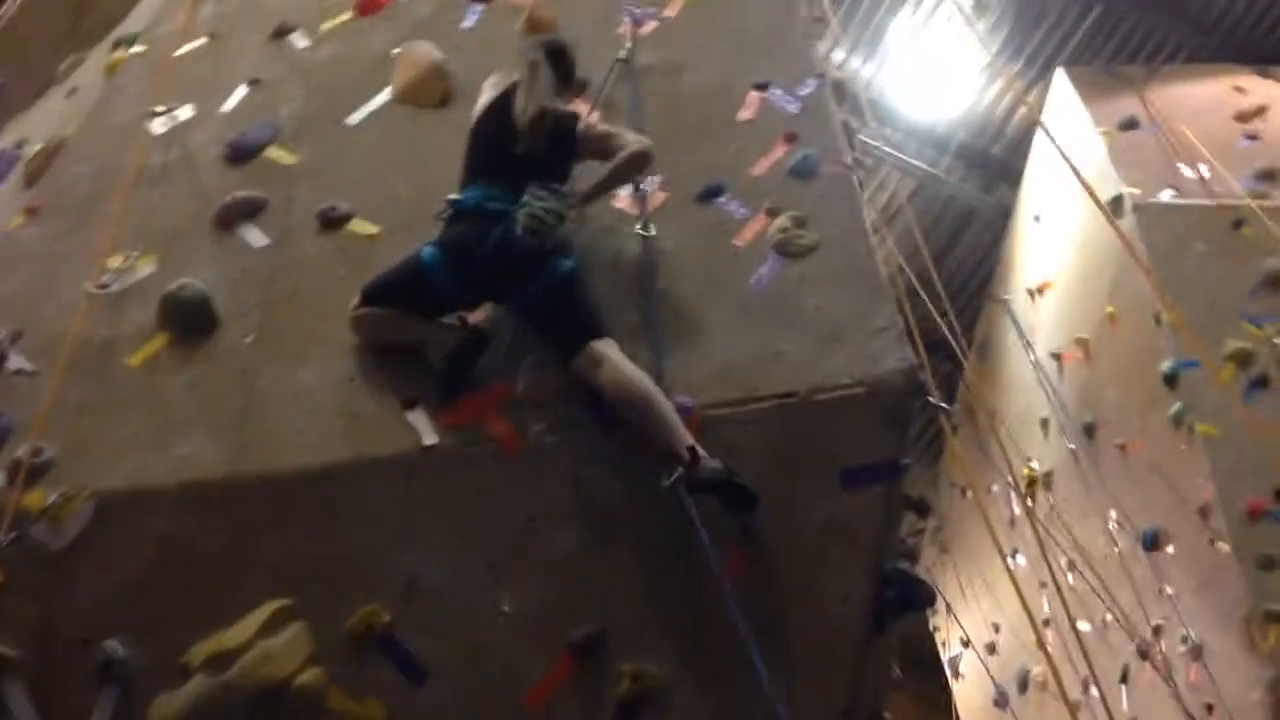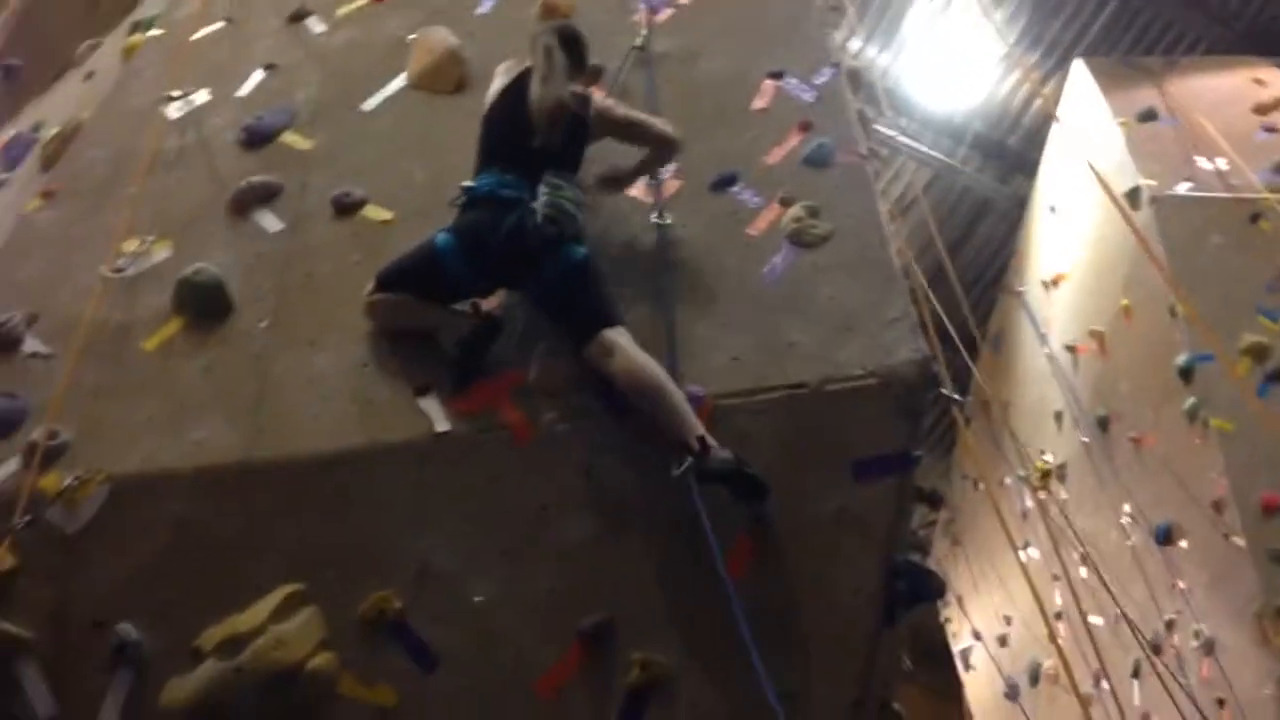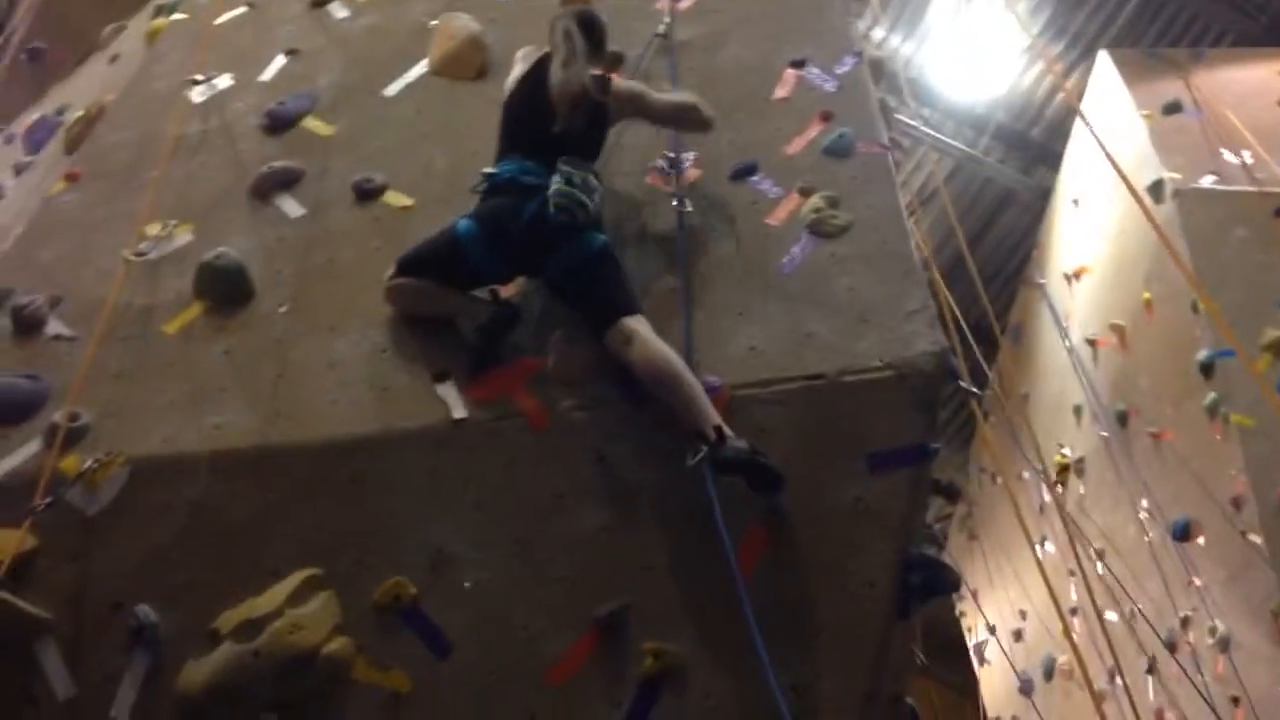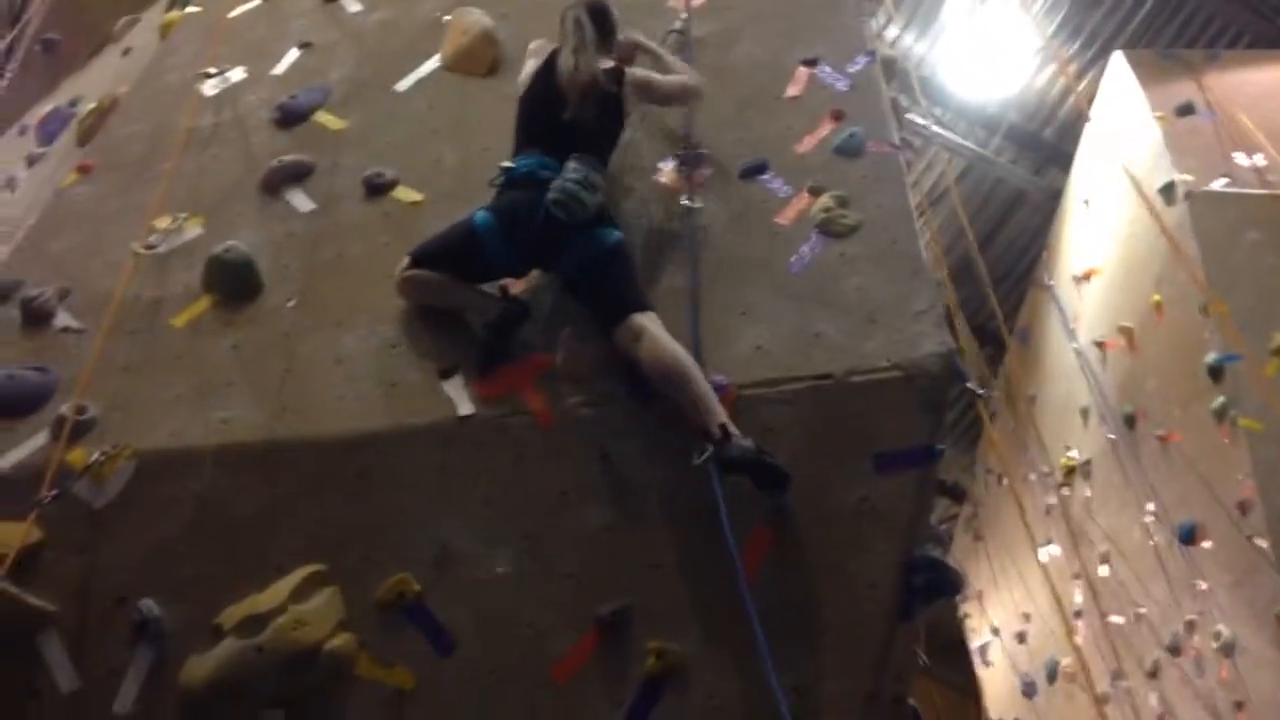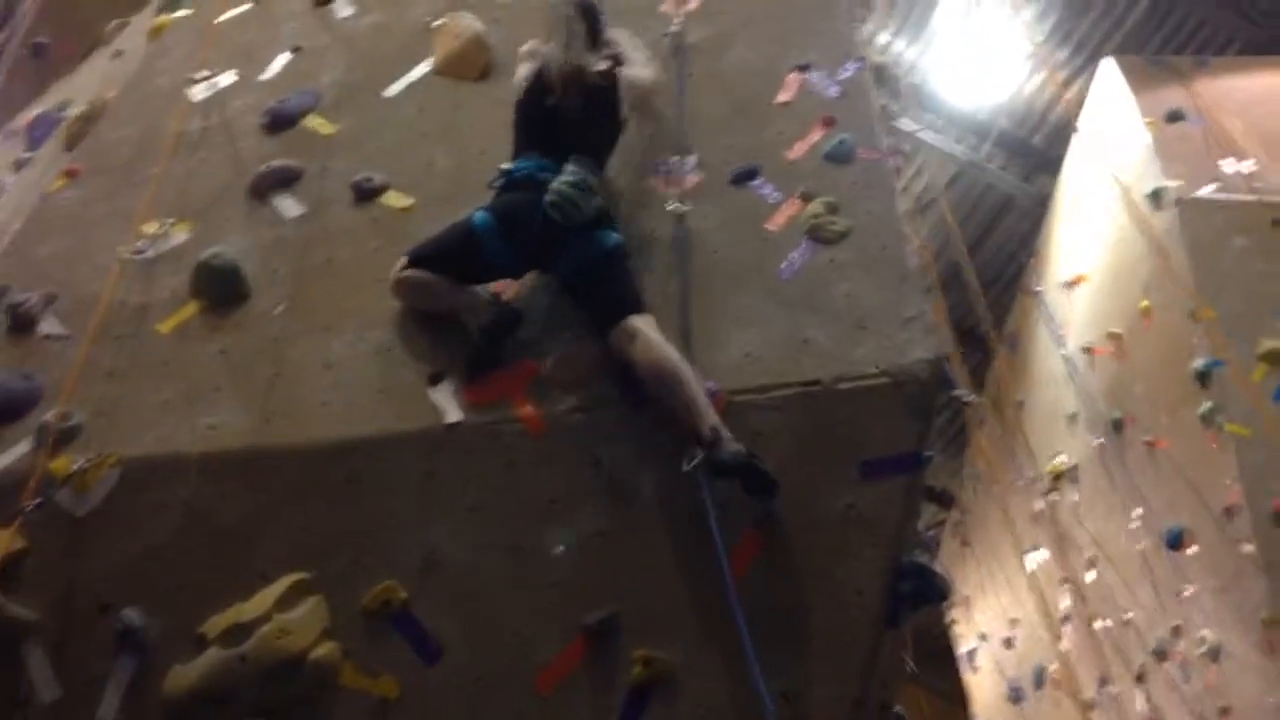
dt=0.1s
person 1, frame 1
left shoulder: (494, 91)
right shoulder: (575, 127)
right elbow: (641, 152)
right wrist: (586, 195)
left hip: (467, 240)
right hip: (535, 251)
left knee: (366, 315)
right knee: (601, 358)
left ankle: (456, 340)
right ankle: (695, 461)
person 1, frame 2
left shoulder: (506, 78)
right shoulder: (590, 110)
right elbow: (668, 139)
right wrist: (623, 178)
left hip: (482, 227)
right hip: (549, 238)
left knee: (380, 302)
right knee: (612, 346)
left ankle: (467, 326)
right ankle: (707, 451)
person 1, frame 3
left shoulder: (525, 64)
right shoulder: (613, 91)
right elbow: (702, 117)
left hip: (503, 213)
right hip: (570, 225)
left knee: (399, 286)
right knee: (631, 334)
left ankle: (485, 313)
right ankle: (722, 440)
person 1, frame 4
left shoulder: (538, 57)
right shoulder: (626, 81)
right elbow: (692, 86)
right wrist: (645, 46)
left hip: (520, 207)
right hip: (584, 219)
left knee: (410, 277)
right knee: (641, 331)
left ankle: (495, 310)
right ankle: (729, 439)
person 1, frame 5
left shoulder: (534, 60)
right shoulder: (624, 81)
right elbow: (646, 69)
left hip: (520, 209)
right hip: (585, 220)
left knee: (406, 277)
right knee: (636, 332)
left ankle: (489, 317)
right ankle: (719, 442)
